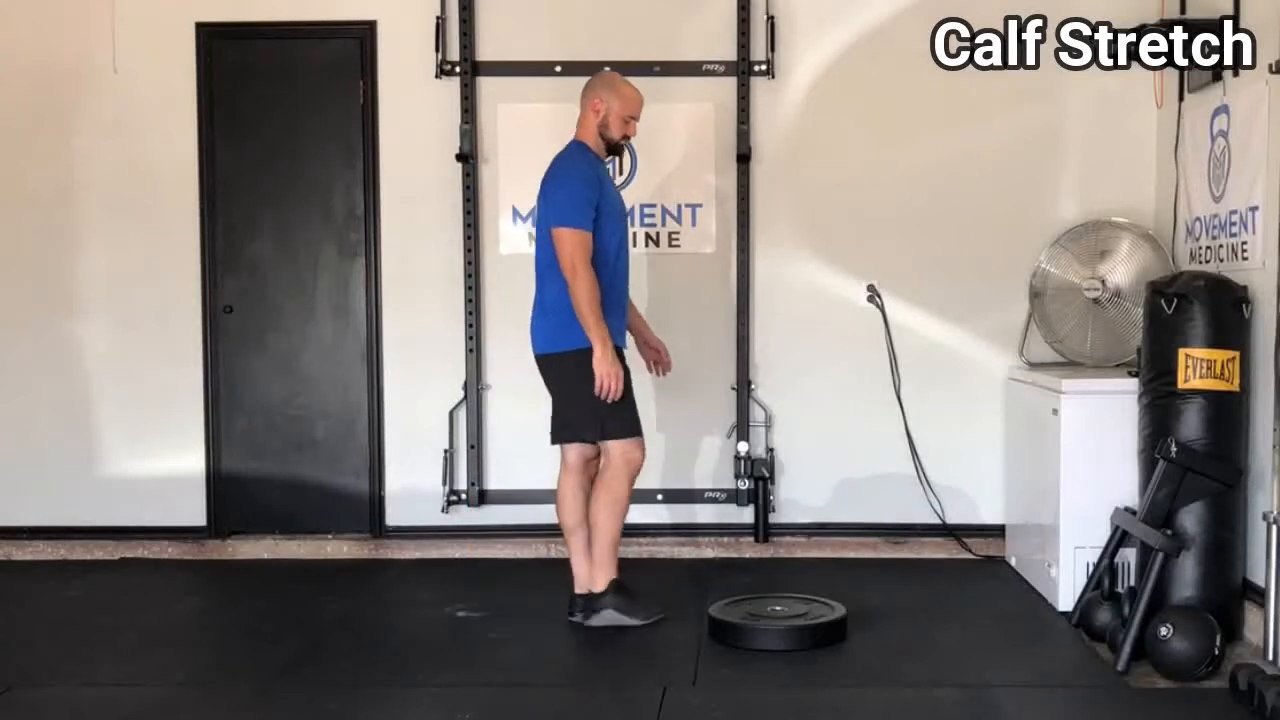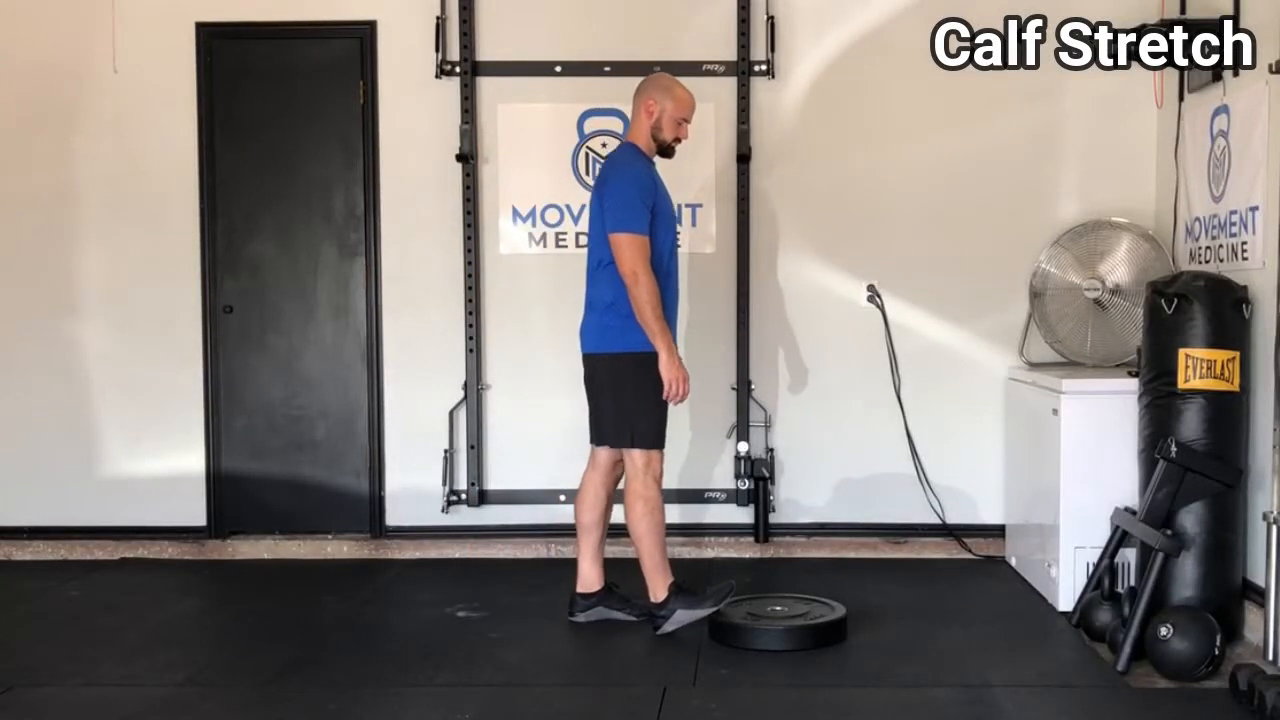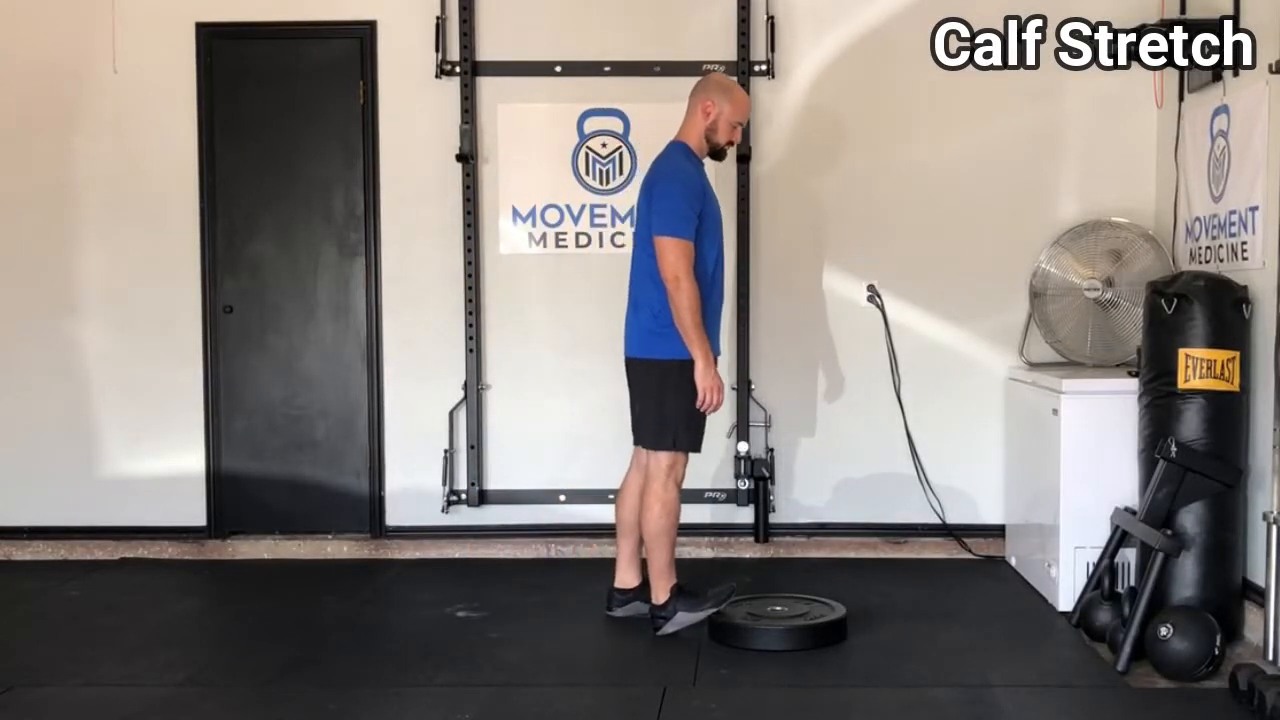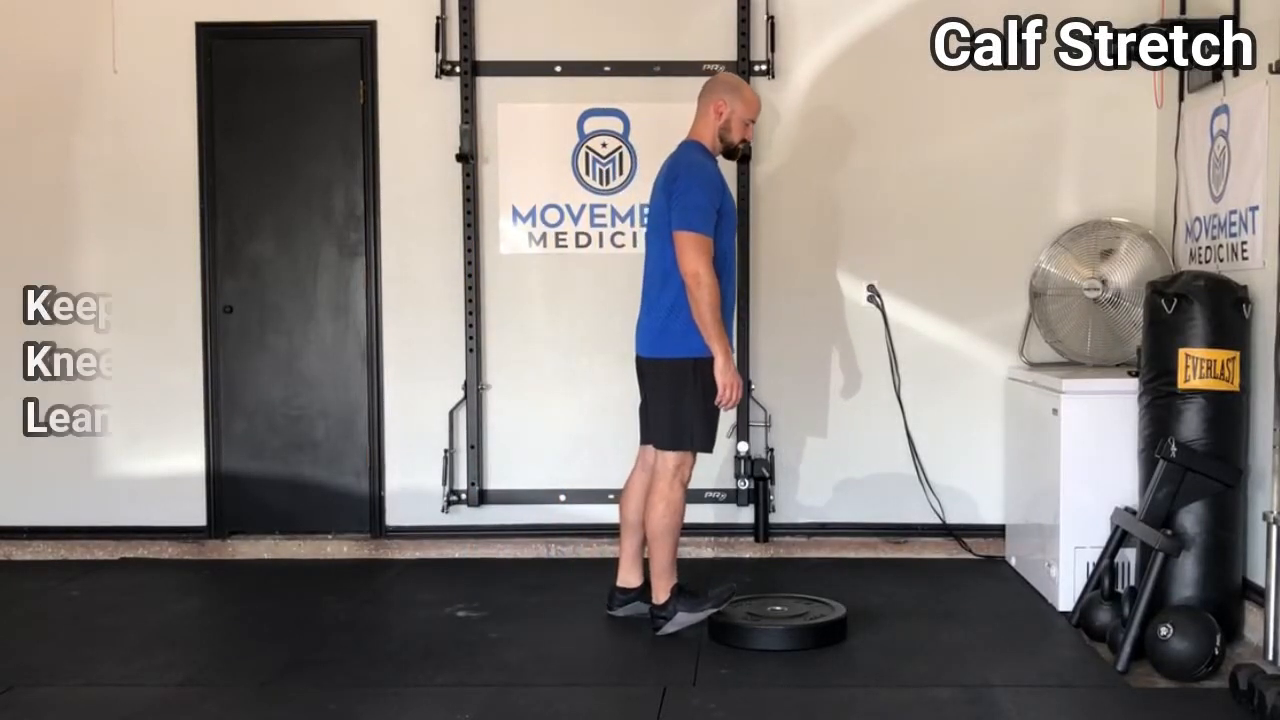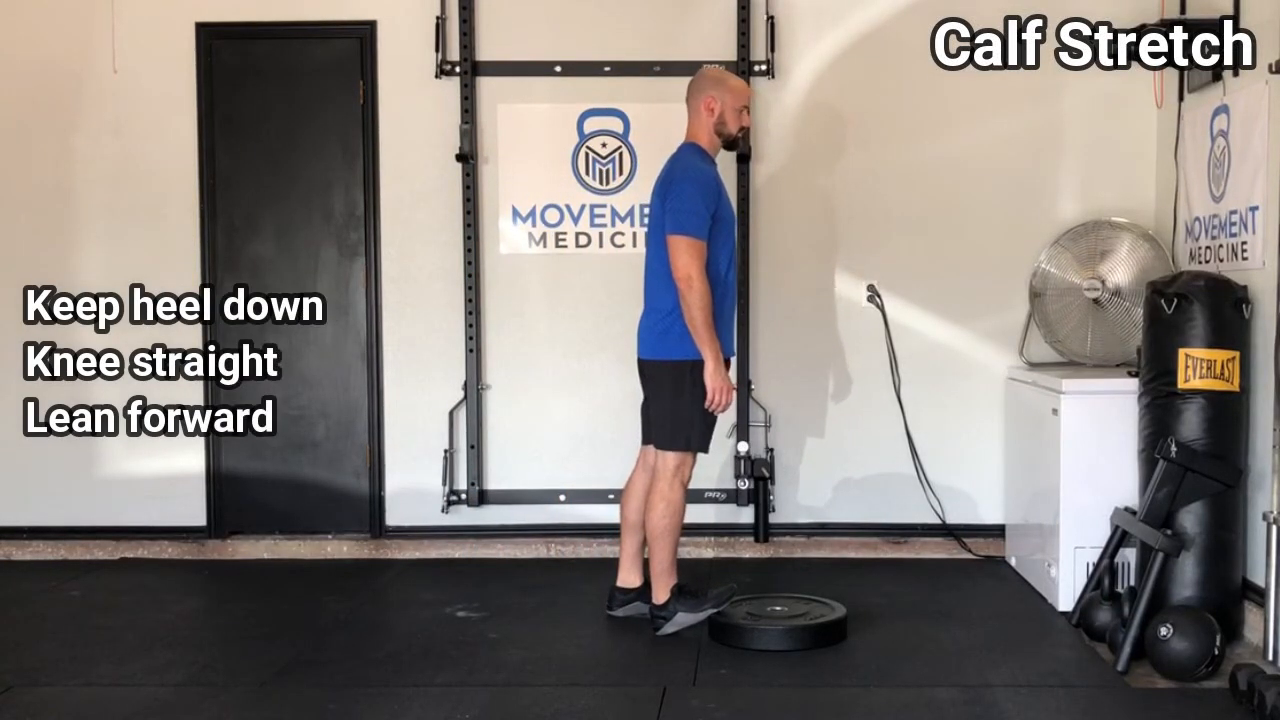
dt=1s
person 1, frame 1
left shoulder: (593, 172)
right shoulder: (575, 172)
right elbow: (576, 268)
left wrist: (642, 334)
right wrist: (604, 347)
left hip: (581, 342)
right hip: (578, 344)
left knee: (584, 459)
right knee: (624, 454)
left ankle: (591, 586)
right ankle: (600, 588)
person 1, frame 2
left shoulder: (633, 172)
right shoulder: (628, 174)
right elbow: (635, 272)
left wrist: (661, 349)
right wrist: (666, 351)
left hip: (617, 346)
right hip: (627, 348)
left knee: (606, 463)
right knee: (643, 468)
left ankle: (589, 590)
right ankle: (665, 598)
person 1, frame 3
left shoulder: (679, 170)
right shoulder: (679, 175)
right elbow: (677, 276)
left wrist: (698, 354)
right wrist: (703, 359)
left hip: (656, 348)
right hip: (670, 352)
left knee: (646, 465)
right knee: (665, 470)
left ankle: (627, 586)
right ankle: (665, 600)
person 1, frame 4
left shoulder: (683, 166)
right shoulder: (697, 171)
right elbow: (696, 270)
left wrist: (712, 352)
right wrist: (723, 355)
left hip: (663, 344)
right hip: (683, 349)
left knee: (651, 463)
right knee: (672, 469)
left ankle: (628, 585)
right ankle: (665, 600)
person 1, frame 5
left shoulder: (688, 169)
right shoulder: (693, 175)
right elbow: (689, 275)
left wrist: (708, 354)
right wrist: (713, 360)
left hip: (665, 347)
right hip: (683, 352)
left knee: (652, 463)
right knee: (672, 470)
left ankle: (629, 586)
right ankle: (665, 600)
